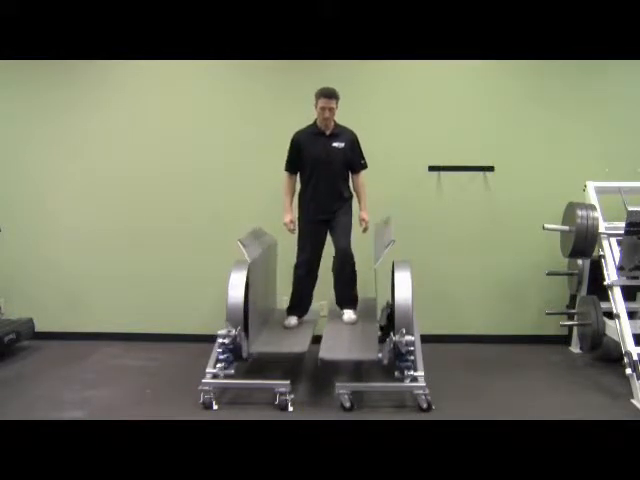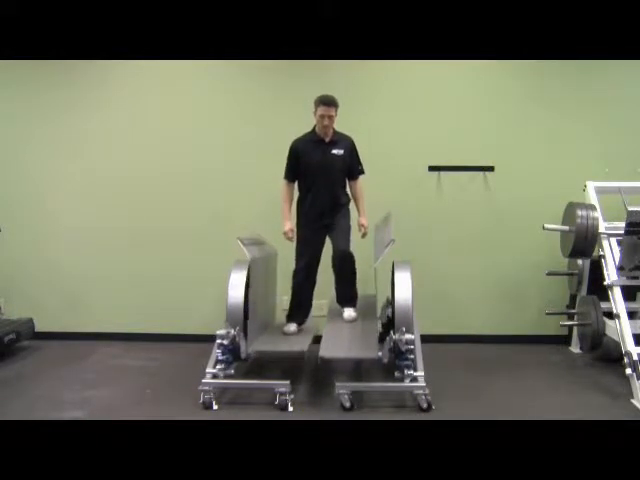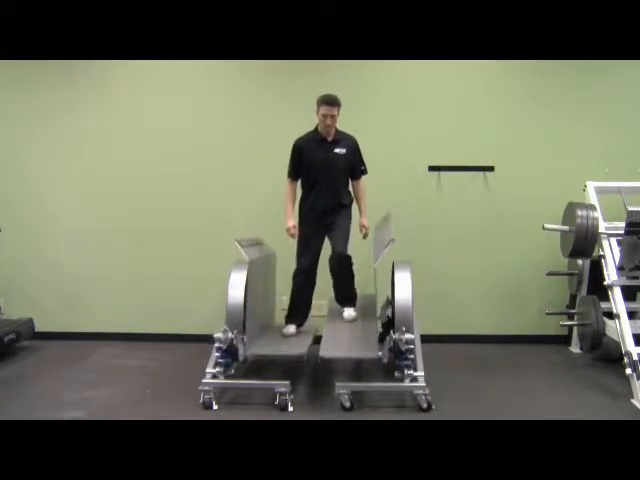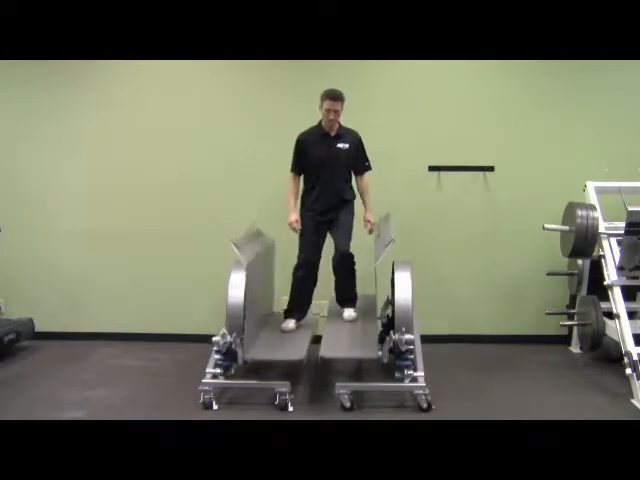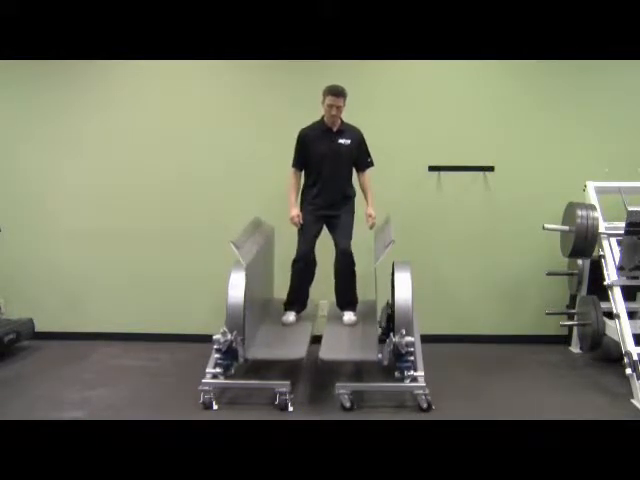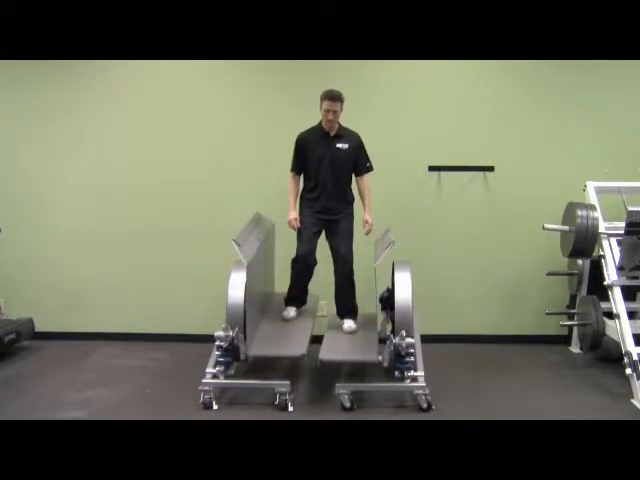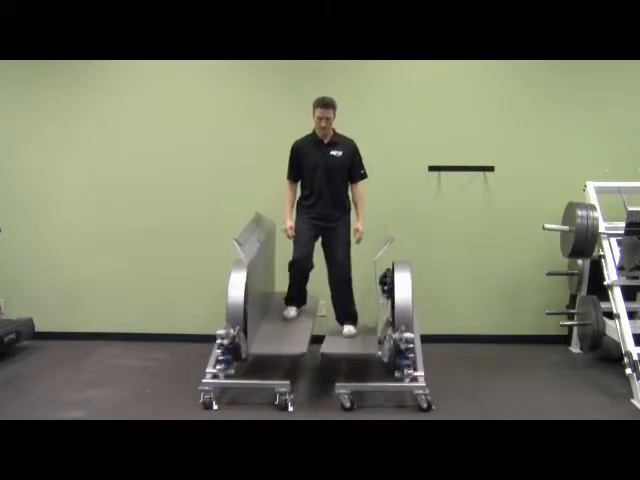
dt=0.2s
person 1, frame 1
left shoulder: (348, 137)
right shoulder: (300, 138)
left elbow: (357, 175)
right elbow: (291, 176)
left wrist: (363, 209)
right wrist: (288, 210)
left hip: (340, 208)
right hip: (310, 210)
left knee: (344, 252)
right knee: (306, 261)
left ankle: (348, 305)
right ankle: (296, 311)
person 1, frame 2
left shoulder: (346, 144)
right shoulder: (299, 146)
left elbow: (354, 181)
right elbow: (289, 184)
left wrist: (362, 214)
right wrist: (287, 219)
left hip: (338, 212)
right hip: (309, 215)
left knee: (343, 253)
right knee: (305, 266)
left ankle: (348, 303)
right ankle: (295, 317)
person 1, frame 3
left shoulder: (349, 143)
right shoulder: (302, 144)
left elbow: (357, 180)
right elbow: (292, 182)
left wrist: (363, 214)
right wrist: (290, 216)
left hip: (340, 212)
right hip: (311, 215)
left knee: (340, 255)
right knee: (305, 266)
left ankle: (348, 303)
right ankle: (295, 319)
person 1, frame 4
left shoulder: (352, 139)
right shoulder: (305, 139)
left elbow: (361, 176)
right elbow: (295, 176)
left wrist: (368, 209)
right wrist: (292, 210)
left hip: (342, 208)
right hip: (312, 210)
left knee: (343, 253)
right knee: (306, 261)
left ankle: (348, 304)
right ankle: (294, 314)
person 1, frame 5
left shoulder: (354, 135)
right shoulder: (307, 134)
left elbow: (363, 172)
right elbow: (296, 172)
left wrist: (370, 205)
right wrist: (293, 205)
left hip: (342, 206)
right hip: (312, 205)
left knee: (344, 253)
right knee: (304, 255)
left ankle: (348, 307)
right ankle: (293, 307)
person 1, frame 6
left shoulder: (353, 139)
right shoulder: (305, 139)
left elbow: (361, 176)
right elbow: (295, 175)
left wrist: (367, 211)
right wrist: (292, 208)
left hip: (341, 211)
right hip: (311, 208)
left knee: (344, 261)
right knee: (304, 256)
left ankle: (348, 315)
right ankle: (294, 302)
person 1, frame 7
left shoulder: (348, 146)
right shoulder: (300, 147)
left elbow: (356, 184)
right elbow: (291, 184)
left wrist: (360, 219)
right wrist: (288, 217)
left hip: (338, 217)
right hip: (307, 214)
left knee: (341, 268)
right knee: (300, 260)
left ankle: (348, 320)
right ankle: (294, 301)
